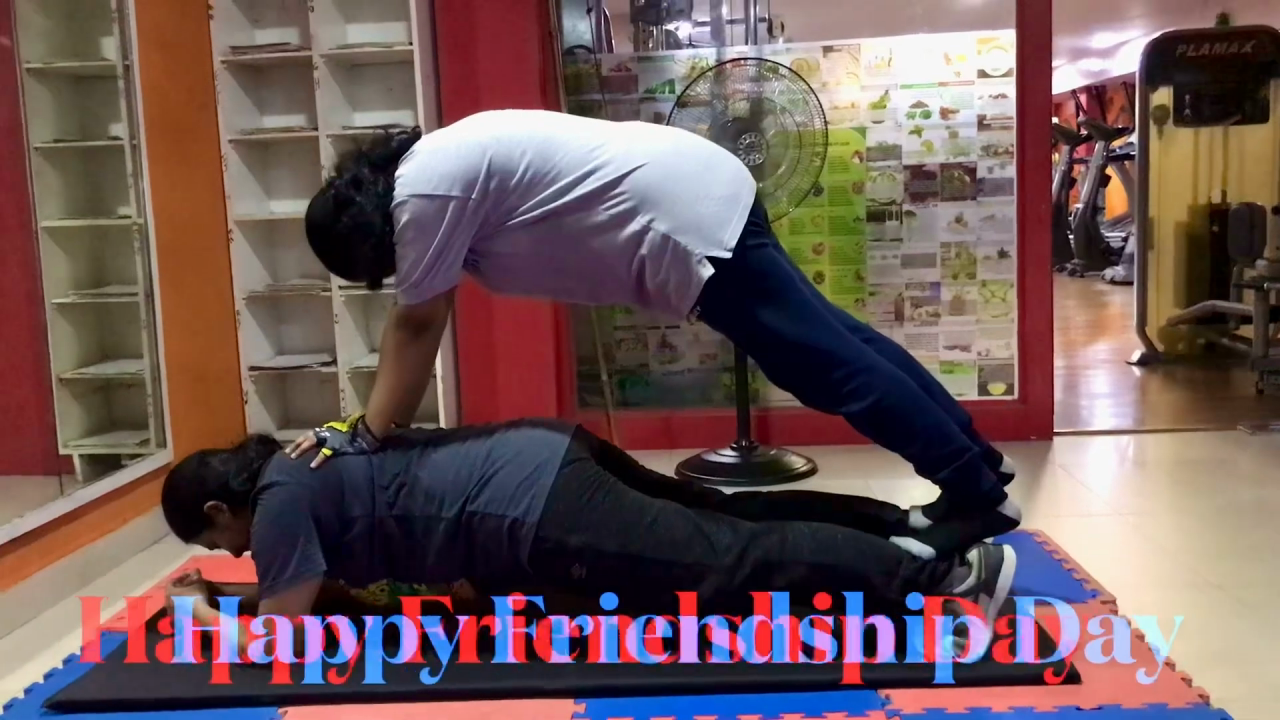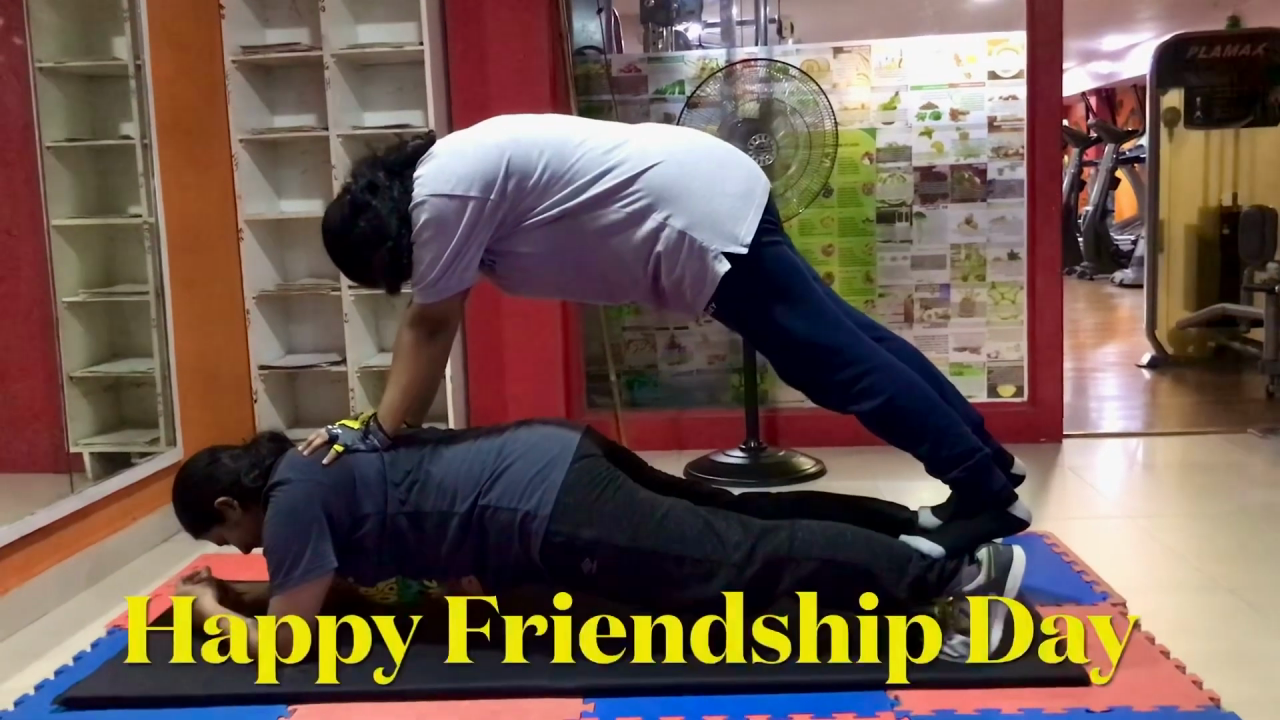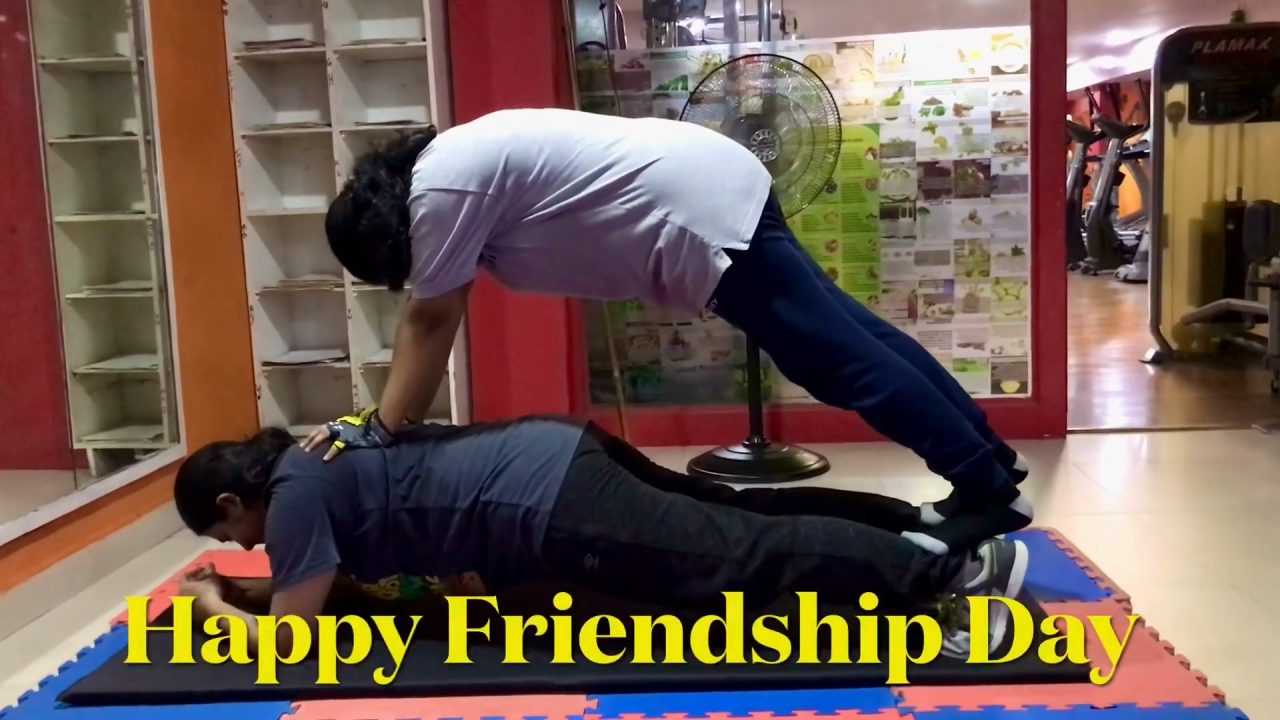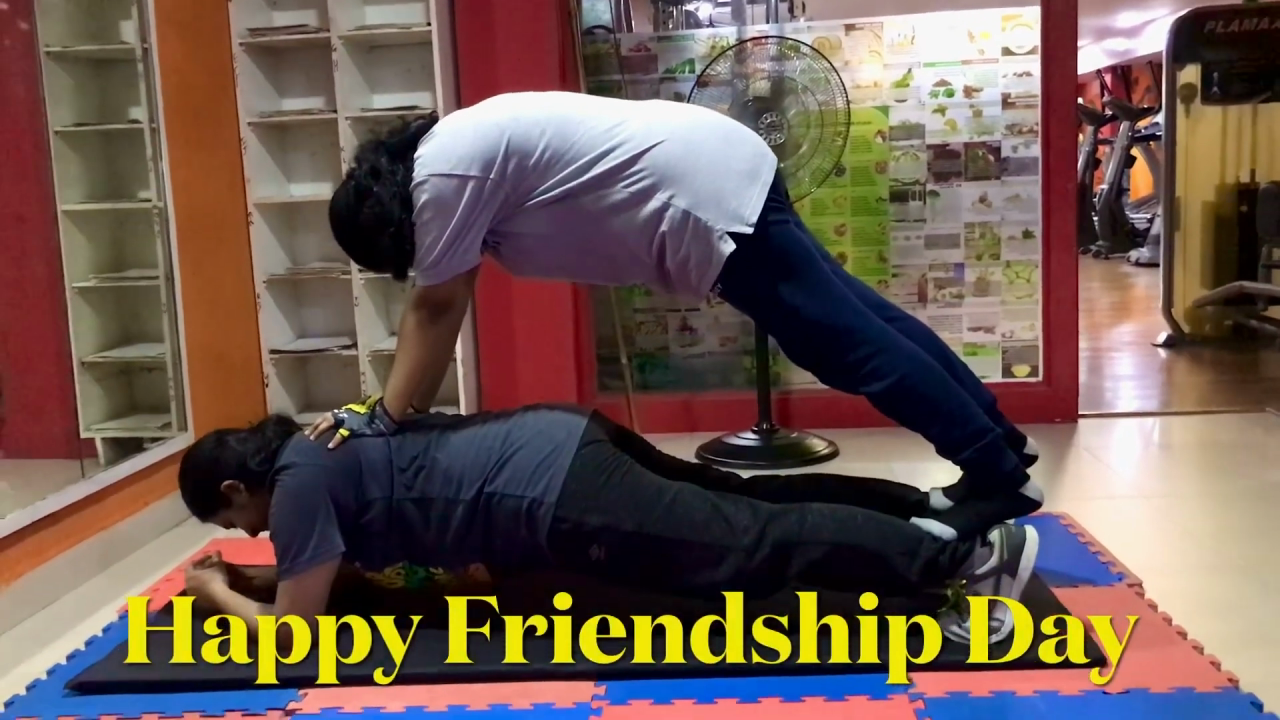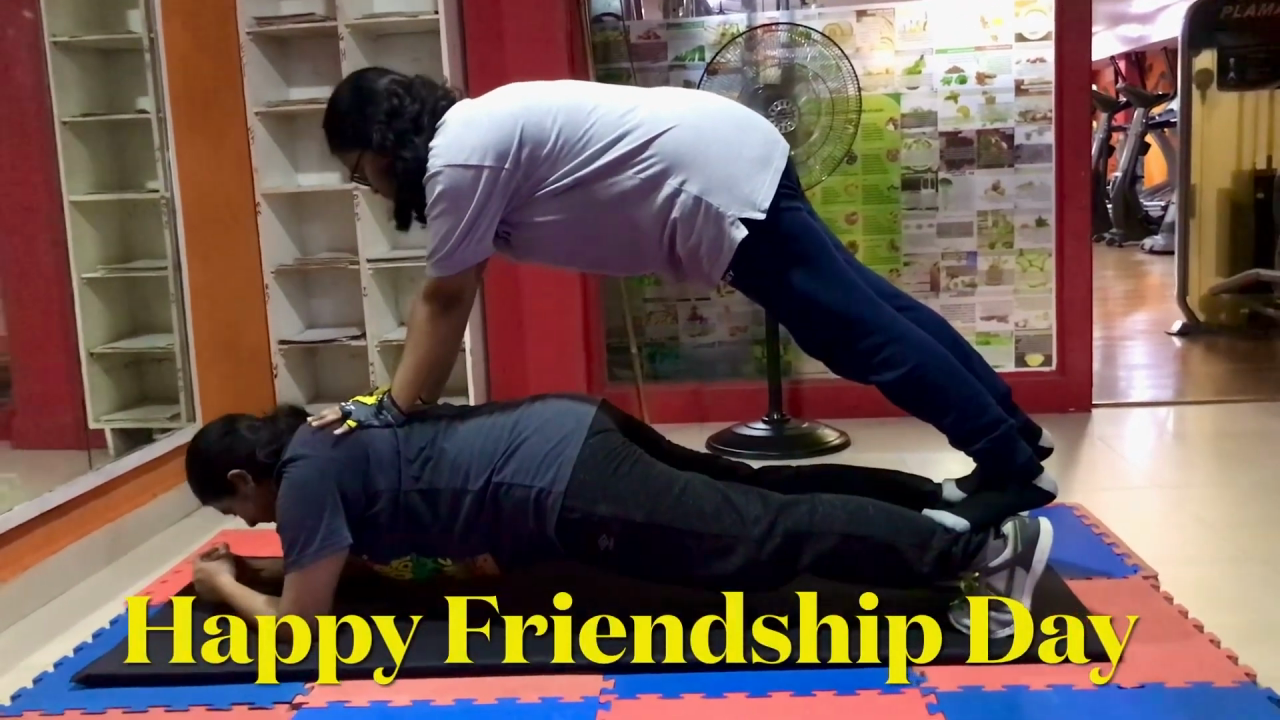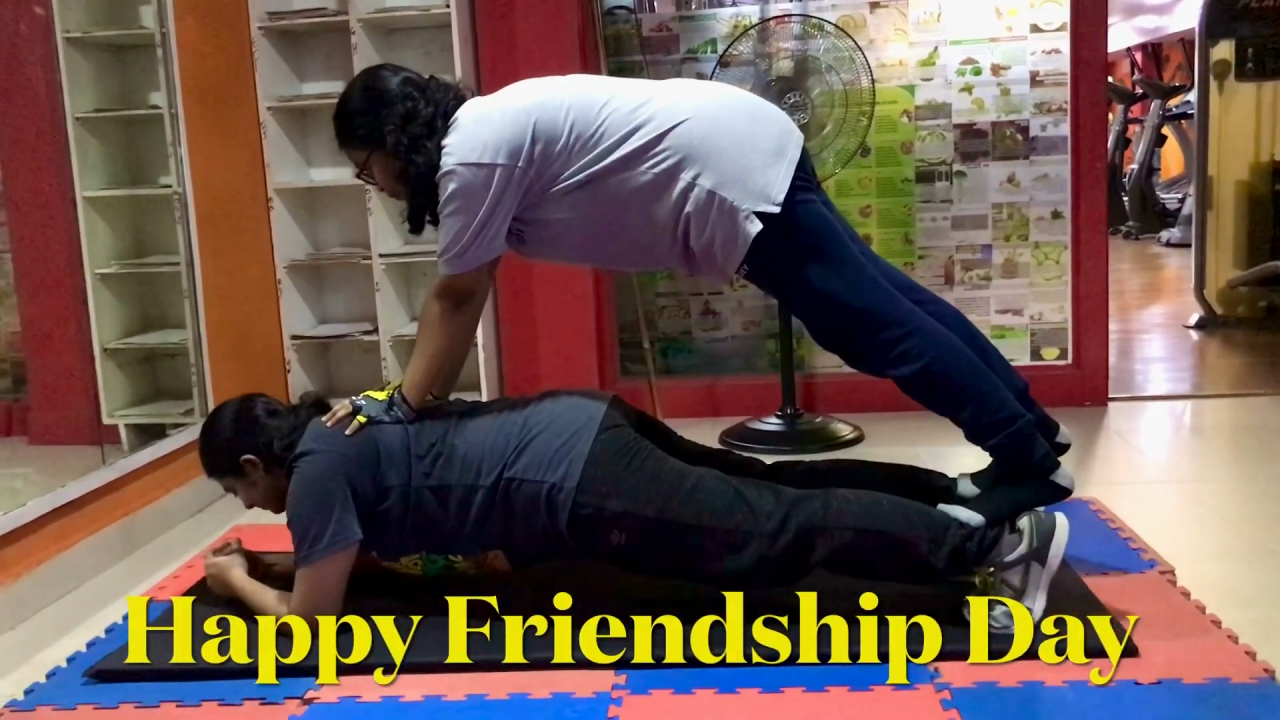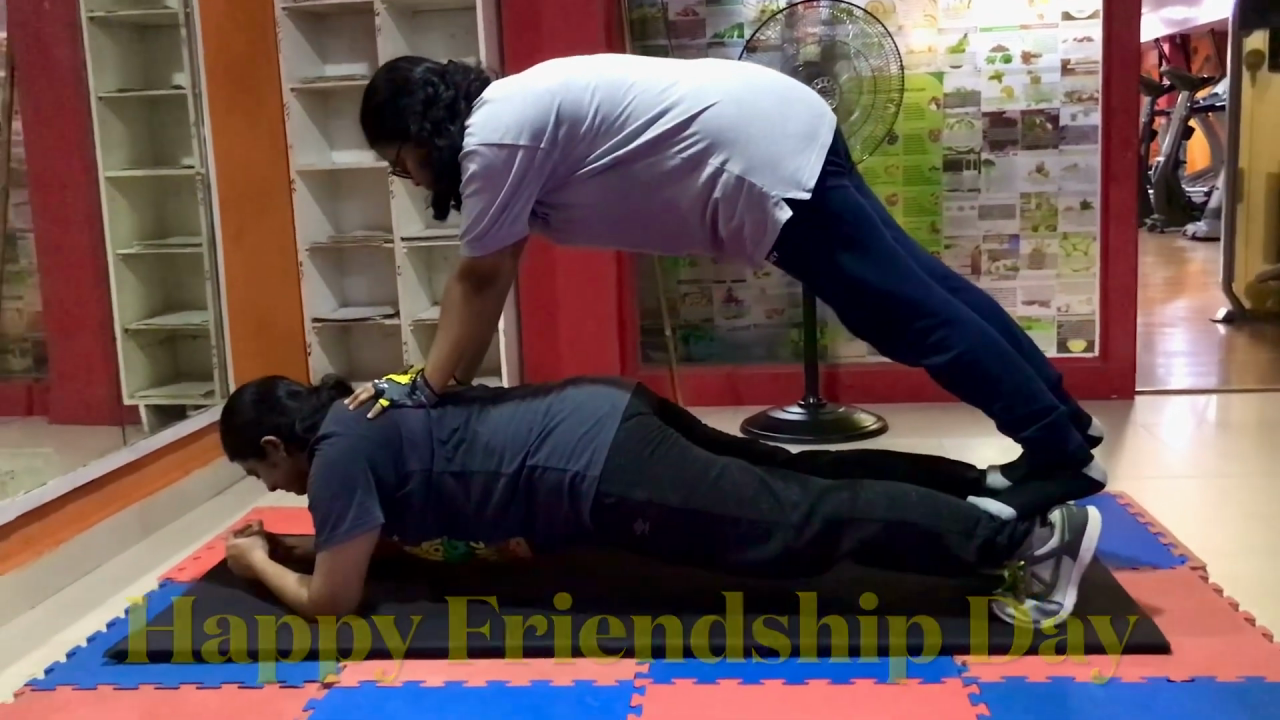
dt=0.7s
person 1, frame 1
left shoulder: (280, 504)
right shoulder: (294, 469)
right elbow: (327, 571)
left wrist: (198, 612)
left hip: (533, 515)
right hip: (541, 458)
left knee: (735, 566)
right knee: (727, 523)
left ankle: (947, 575)
right ankle: (913, 530)
person 1, frame 2
left shoulder: (292, 499)
right shoulder: (311, 466)
left elbow: (288, 640)
right elbow: (348, 569)
left wrist: (210, 610)
right wrist: (278, 583)
left hip: (547, 509)
right hip: (550, 460)
left knee: (746, 562)
right knee: (737, 522)
left ankle: (956, 572)
right ankle: (922, 532)
person 1, frame 3
left shoulder: (294, 496)
right shoulder: (313, 462)
left elbow: (290, 641)
right elbow: (345, 570)
left wrist: (214, 607)
right wrist: (269, 581)
left hip: (548, 507)
right hip: (552, 454)
left knee: (747, 559)
right knee: (739, 522)
left ankle: (959, 569)
right ankle: (924, 529)
person 1, frame 4
left shoulder: (298, 483)
right shoulder: (317, 448)
left elbow: (295, 628)
right elbow: (333, 564)
left wrist: (219, 593)
right wrist: (273, 566)
left hip: (555, 496)
right hip: (557, 444)
left knee: (756, 547)
right knee: (747, 505)
left ankle: (971, 553)
right ankle: (934, 510)
person 1, frame 5
left shoulder: (306, 475)
right shoulder: (326, 439)
left elbow: (301, 621)
right elbow: (334, 554)
left wrist: (225, 585)
right wrist: (286, 558)
left hip: (565, 489)
right hip: (566, 433)
left knee: (767, 538)
right knee: (758, 498)
left ankle: (985, 546)
right ankle: (946, 505)
person 1, frame 6
left shoulder: (317, 470)
right shoulder: (336, 432)
left elbow: (312, 617)
right elbow: (356, 547)
left wrist: (239, 582)
right wrist: (289, 553)
left hip: (580, 484)
right hip: (578, 431)
left knee: (784, 533)
right knee: (773, 491)
left ankle: (1001, 539)
right ankle: (961, 497)
person 1, frame 7
left shoulder: (340, 452)
right shoulder: (359, 413)
left elbow: (333, 599)
right elbow: (378, 527)
left wrist: (259, 562)
right wrist: (306, 536)
left hip: (600, 473)
right hip: (602, 416)
left knee: (806, 525)
right knee: (798, 485)
left ankle: (1032, 534)
right ankle: (992, 490)
person 2, frame 1
left shoulder: (422, 190)
right shoulder: (442, 167)
left elbow: (415, 328)
right elbow: (421, 324)
left wrist: (365, 438)
right wrist: (370, 429)
left hip: (685, 220)
right hip: (700, 188)
left knee: (832, 367)
right knee: (835, 343)
left ankle: (977, 494)
right ankle: (977, 462)
person 2, frame 2
left shoulder: (441, 192)
right shoulder: (458, 172)
left elbow: (429, 326)
right elbow: (433, 323)
left wrist: (376, 435)
right wrist: (382, 425)
left hip: (701, 215)
right hip: (714, 191)
left knee: (842, 366)
right knee: (848, 342)
left ankle: (987, 494)
right ankle: (988, 463)
person 2, frame 3
left shoulder: (439, 185)
right shoulder: (456, 165)
left elbow: (429, 322)
right elbow: (433, 319)
left wrist: (378, 434)
right wrist: (384, 425)
left hip: (701, 213)
right hip: (715, 185)
left knee: (845, 361)
right knee: (851, 336)
left ankle: (989, 490)
right ankle: (990, 461)
person 2, frame 4
left shoulder: (443, 170)
right shoulder: (461, 152)
left elbow: (435, 310)
right elbow: (440, 305)
left wrist: (383, 423)
right wrist: (390, 413)
left hip: (706, 194)
right hip: (720, 169)
left knee: (852, 346)
right knee: (858, 320)
left ankle: (999, 476)
right ankle: (1001, 444)
person 2, frame 5
left shoulder: (457, 155)
right shoulder: (472, 132)
left elbow: (445, 302)
right elbow: (447, 301)
left wrist: (390, 414)
right wrist: (397, 407)
left hip: (718, 181)
right hip: (730, 154)
left knee: (864, 335)
right knee: (870, 309)
left ankle: (1013, 467)
right ankle: (1014, 436)
person 2, frame 6
left shoulder: (471, 155)
right shoulder: (483, 130)
left elbow: (457, 299)
right elbow: (461, 296)
left wrist: (400, 409)
right wrist: (411, 402)
left hip: (732, 173)
right hip: (747, 148)
left knee: (881, 328)
right knee: (887, 303)
left ankle: (1031, 462)
right ankle: (1031, 430)
person 2, frame 7
left shoulder: (493, 135)
right shoulder: (512, 111)
left elbow: (480, 281)
right elbow: (488, 277)
left wrist: (426, 395)
right wrist: (437, 387)
left hip: (763, 156)
right hip: (780, 124)
left knee: (913, 314)
right knee: (921, 289)
left ankle: (1062, 452)
right ankle: (1062, 422)
